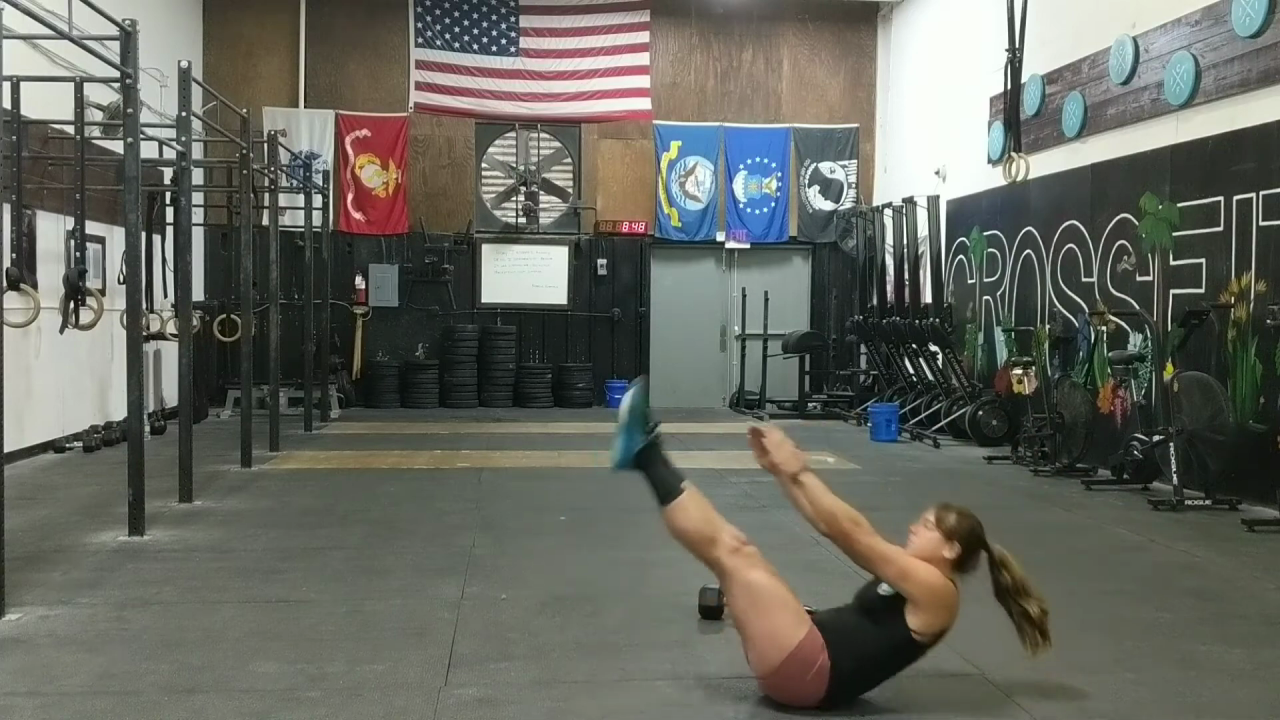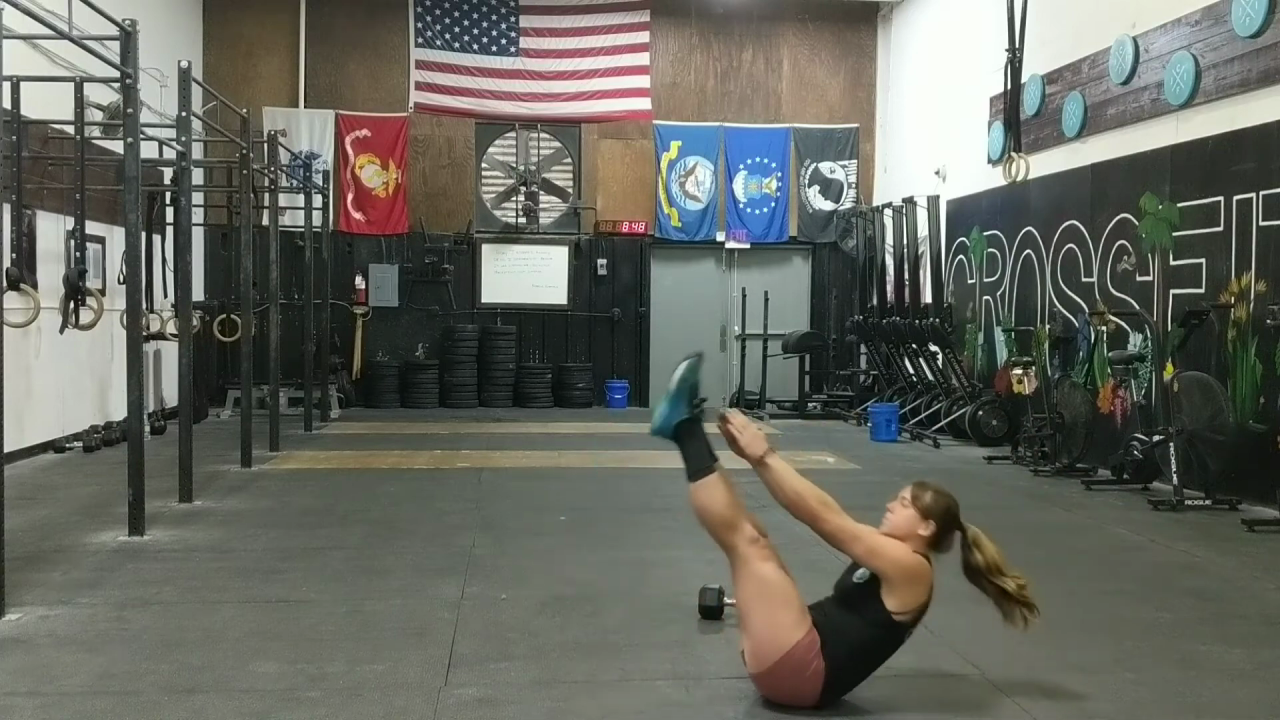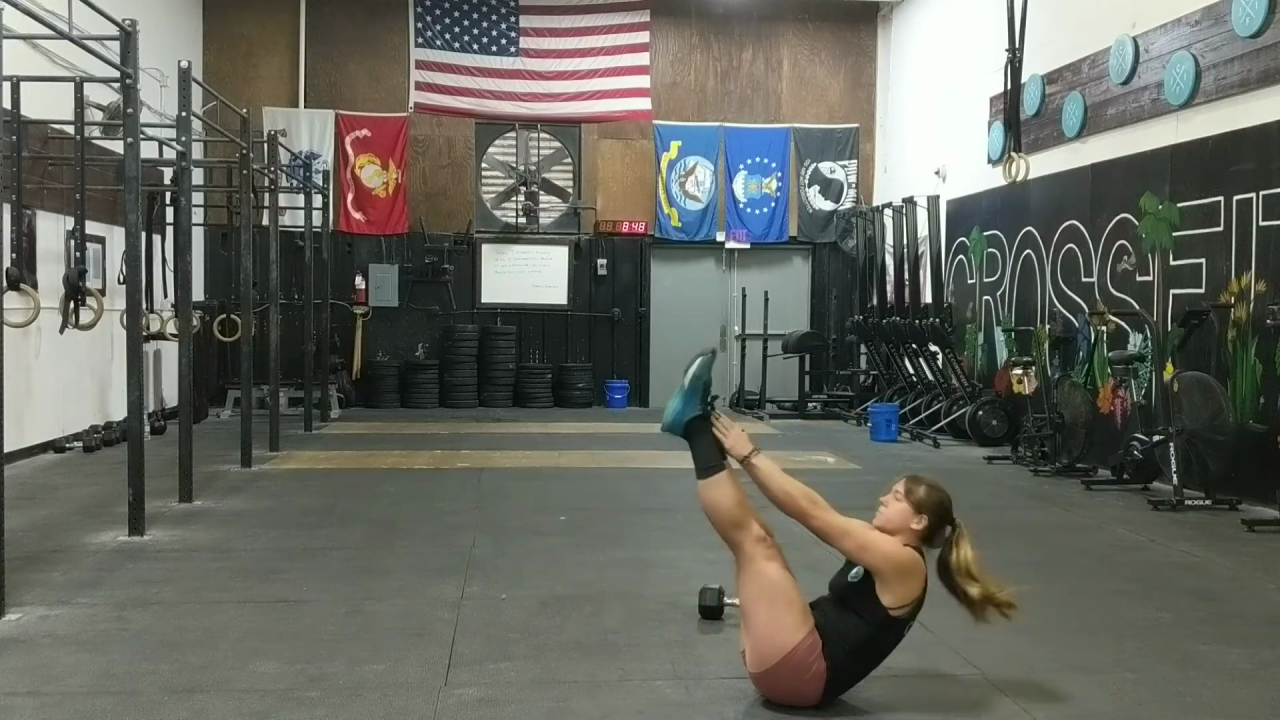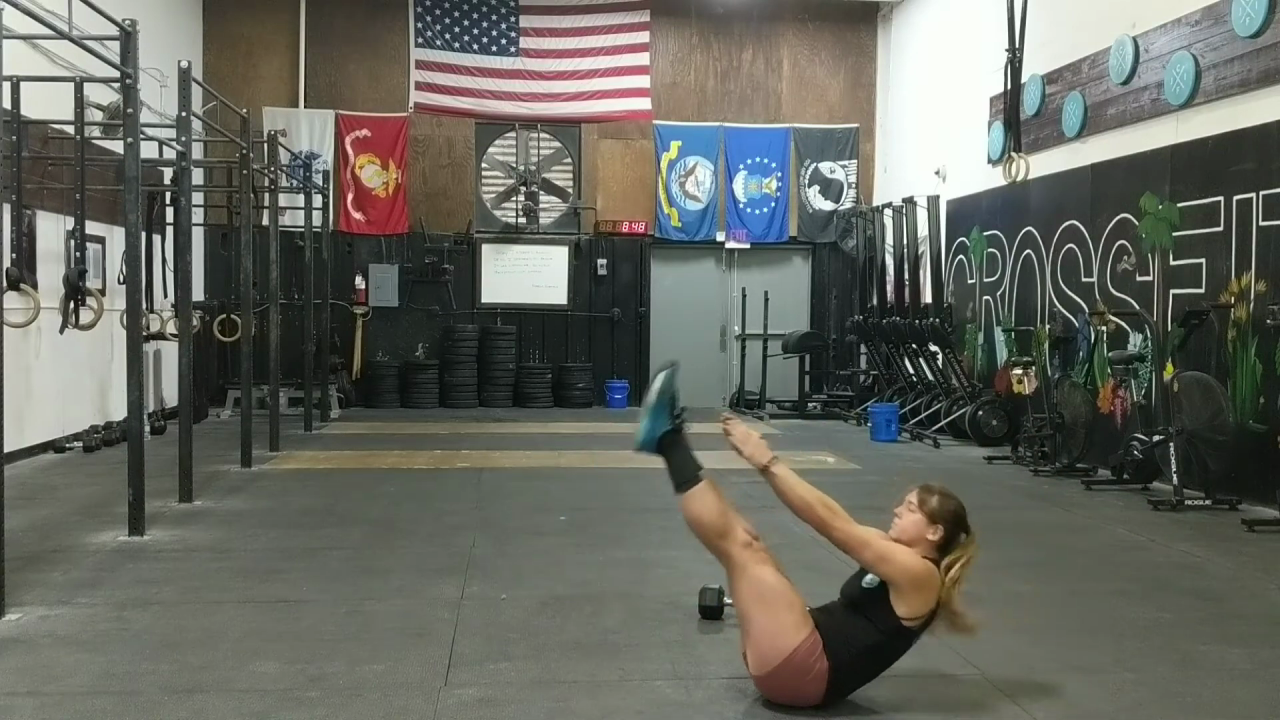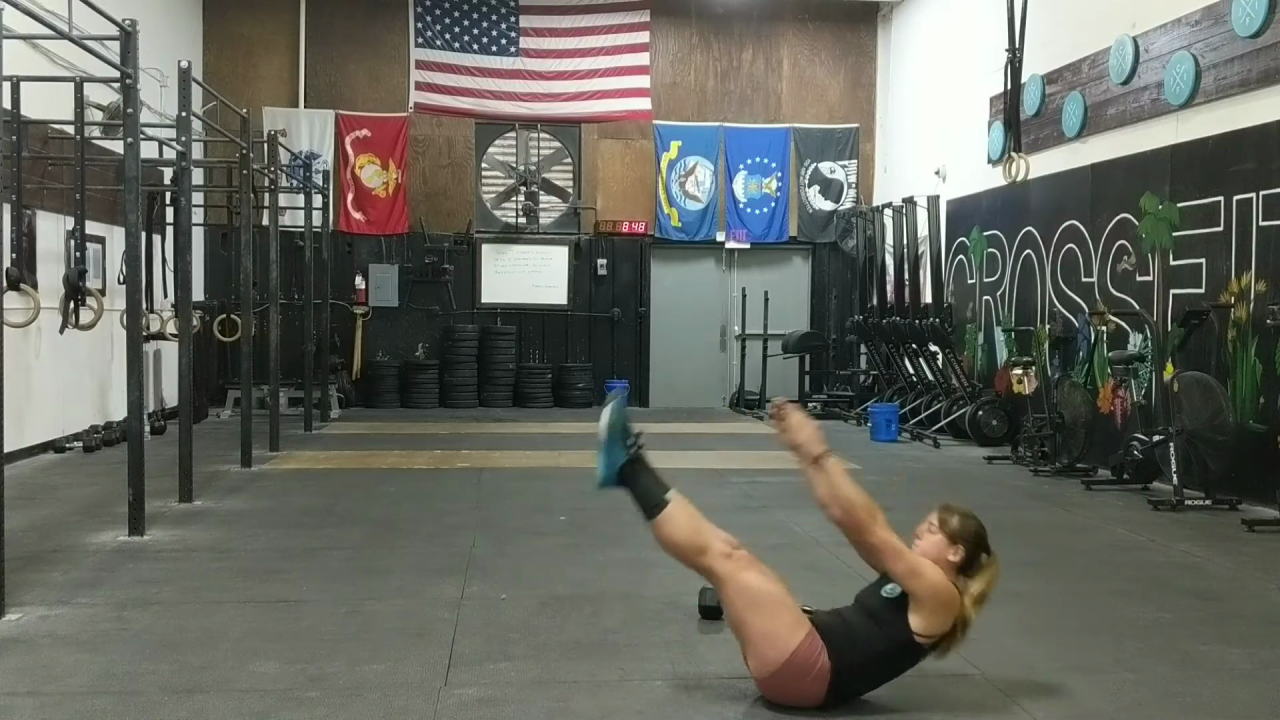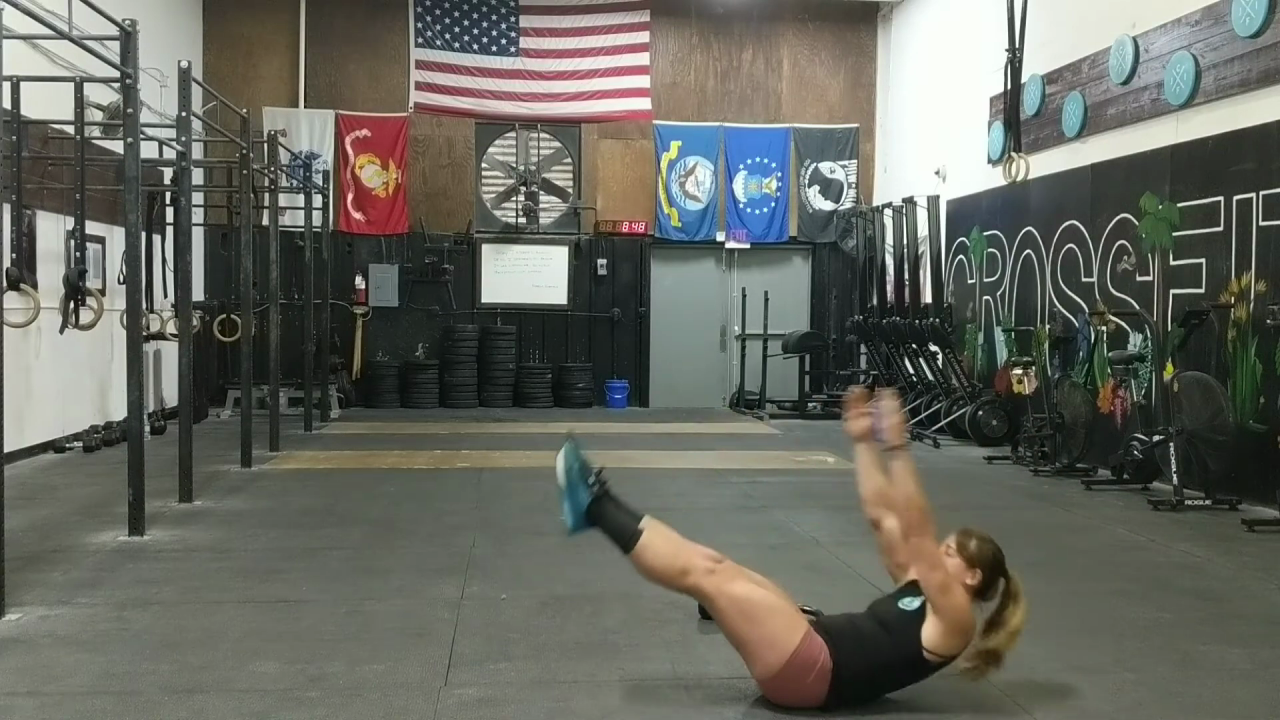
dt=0.1s
person 1, frame 1
left shoulder: (935, 590)
right shoulder: (902, 568)
left elbow: (855, 532)
right elbow: (838, 530)
left wrist: (798, 473)
right wrist: (781, 471)
left hip: (806, 676)
right hip: (796, 666)
left knee: (730, 552)
right knee: (734, 548)
left ankle: (647, 453)
right ankle: (647, 452)
person 1, frame 2
left shoulder: (905, 567)
right shoulder: (887, 556)
left elbow: (825, 518)
right elbow: (825, 517)
left wrist: (763, 457)
right wrist: (757, 455)
left hip: (799, 673)
right hip: (791, 662)
left knee: (748, 542)
right knee: (748, 539)
left ankle: (686, 429)
person 1, frame 3
left shoulder: (903, 563)
right shoulder: (877, 549)
left elbow: (815, 512)
right elbow: (811, 512)
left wrist: (749, 456)
right wrist: (751, 457)
left hip: (797, 673)
right hip: (786, 663)
left knee: (751, 536)
right knee: (752, 534)
left ankle: (698, 425)
person 1, frame 4
left shoulder: (918, 573)
right shoulder: (892, 560)
left elbow: (833, 520)
right elbow: (830, 520)
left wrist: (767, 463)
right wrist: (764, 461)
left hip: (802, 675)
right hip: (791, 662)
left knee: (741, 545)
right knee: (739, 540)
left ankle: (670, 439)
right ankle: (667, 439)
person 1, frame 5
left shoulder: (939, 594)
right shoulder: (911, 576)
left elbow: (867, 527)
right elbow: (845, 516)
left wrist: (819, 456)
right wrist: (804, 452)
left hip: (808, 674)
right hip: (808, 656)
left knee: (721, 556)
right knee: (725, 550)
left ankle: (629, 466)
right ankle: (629, 465)
person 1, frame 6
left shoulder: (954, 616)
right shoulder: (919, 586)
left elbow: (917, 534)
right elbow: (881, 516)
left wrist: (896, 448)
right wrist: (866, 444)
left hip: (809, 674)
right hip: (808, 654)
left knee: (703, 574)
right knee: (710, 562)
left ankle: (598, 507)
right ankle: (599, 507)
